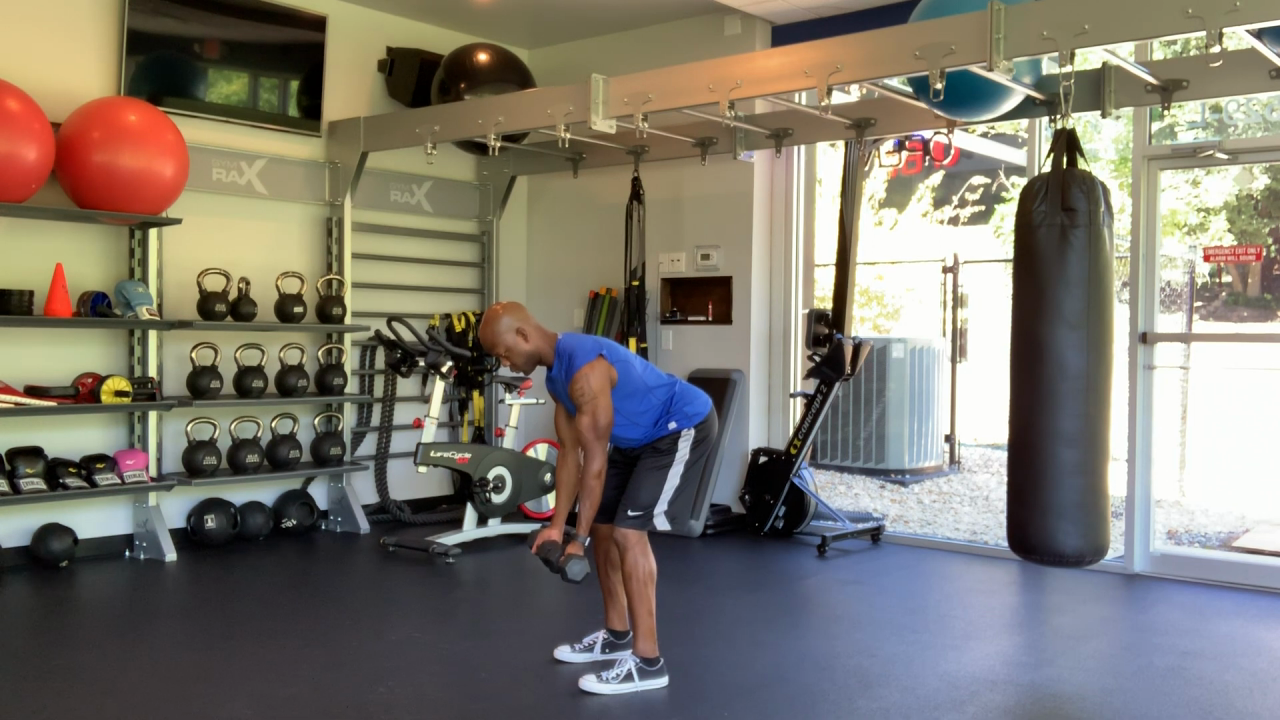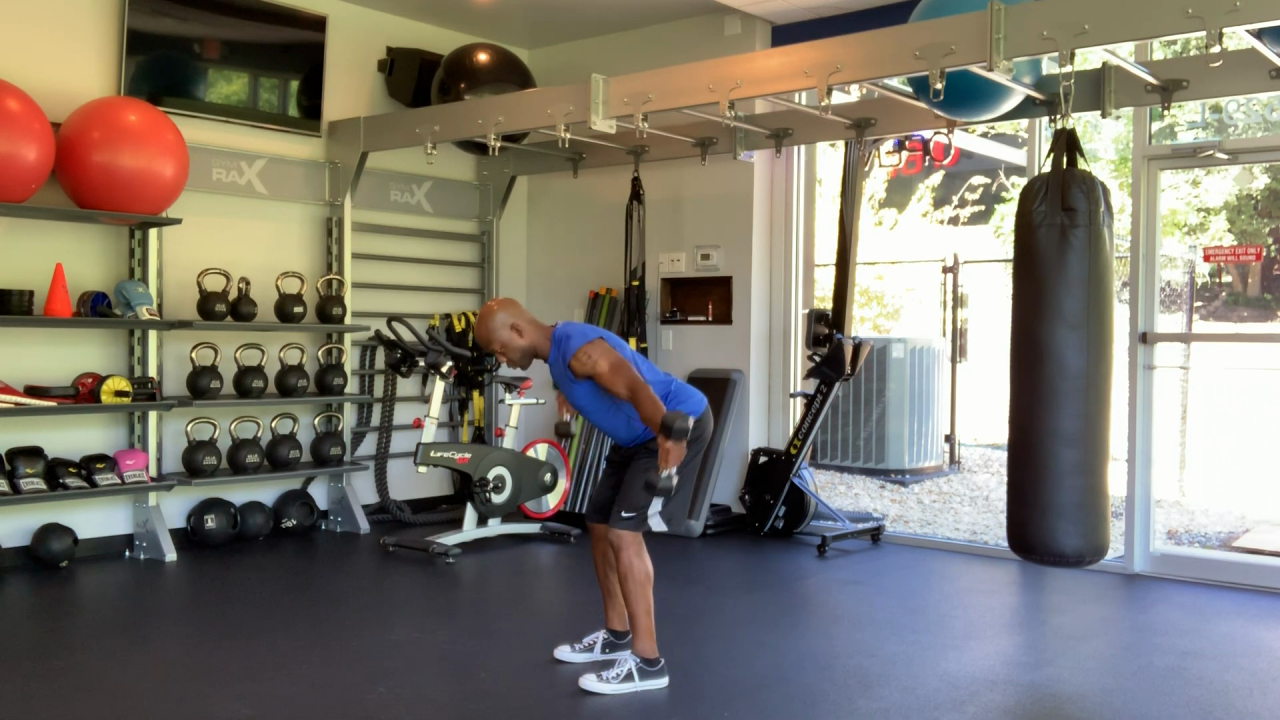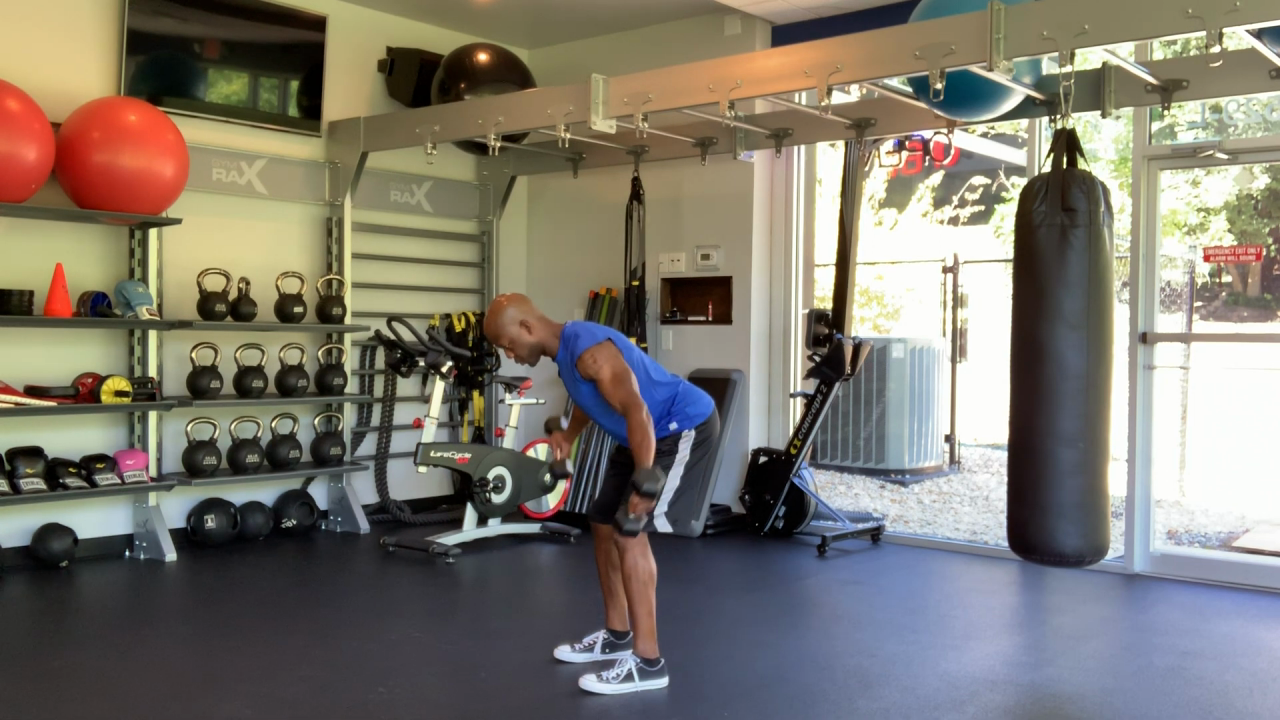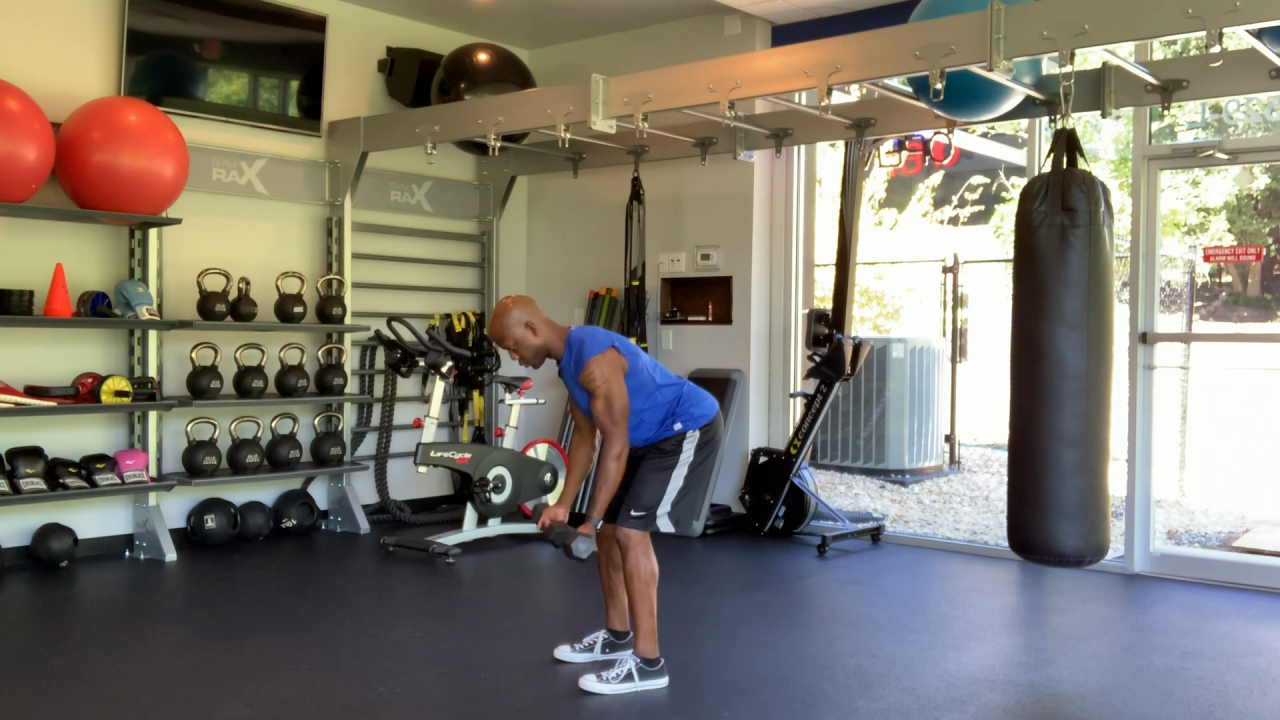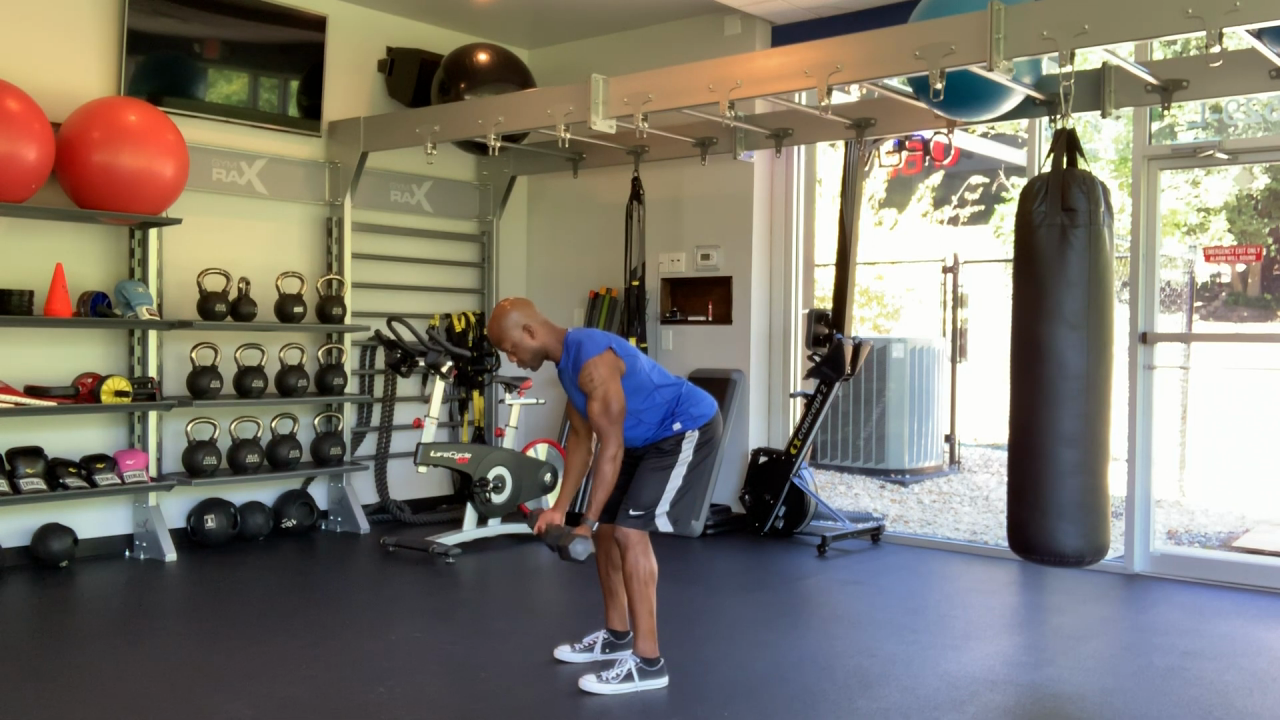
dt=0.5s
person 1, frame 1
left shoulder: (584, 368)
right shoulder: (555, 374)
left elbow: (595, 461)
right elbow: (569, 452)
left wrist: (579, 538)
right wrist: (557, 524)
left hip: (682, 427)
right hip: (642, 436)
left knee: (628, 532)
right knee: (603, 527)
left ankle: (647, 661)
right ankle: (616, 635)
person 1, frame 2
left shoulder: (578, 348)
right shoulder: (557, 351)
left elbow: (638, 389)
left wrist: (668, 438)
right wrist: (567, 404)
right hip: (637, 434)
left knee: (624, 532)
right knee: (599, 524)
left ankle: (647, 662)
right ankle: (617, 636)
person 1, frame 3
left shoulder: (587, 348)
right shoulder: (564, 351)
left elbow: (635, 410)
right wrist: (568, 435)
left hip: (684, 426)
right hip: (645, 436)
left knee: (629, 534)
right knee: (603, 525)
left ankle: (647, 661)
right ankle: (617, 635)
person 1, frame 4
left shoulder: (594, 357)
right shoulder: (568, 360)
left elbow: (616, 444)
right elbow: (585, 434)
left wrist: (591, 519)
right wrist: (564, 504)
left hip: (688, 428)
right hip: (652, 435)
left knee: (631, 532)
right knee: (608, 528)
left ankle: (647, 662)
right ankle: (616, 635)
person 1, frame 5
left shoulder: (591, 359)
right shoulder: (566, 362)
left elbow: (611, 447)
right elbow: (581, 438)
left wrist: (587, 522)
right wrist: (560, 508)
left hip: (688, 428)
right hip: (652, 435)
left knee: (630, 531)
right knee: (606, 527)
left ankle: (647, 661)
right ankle: (617, 635)
